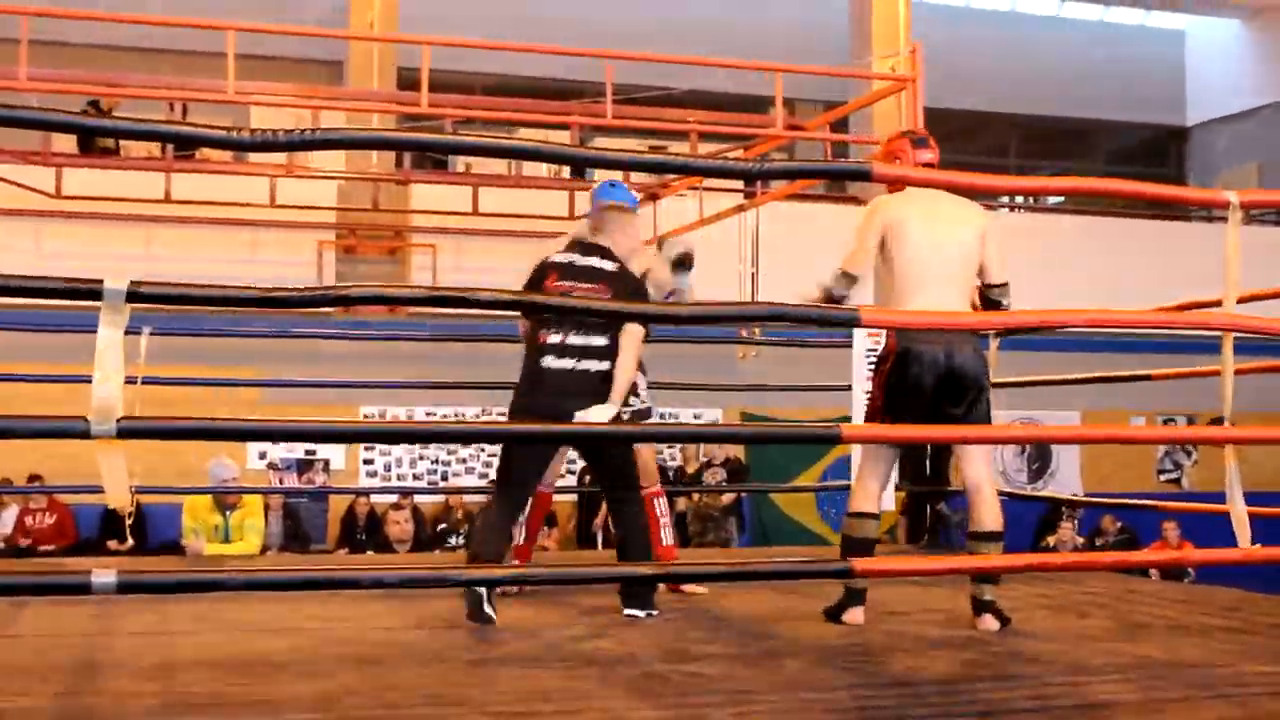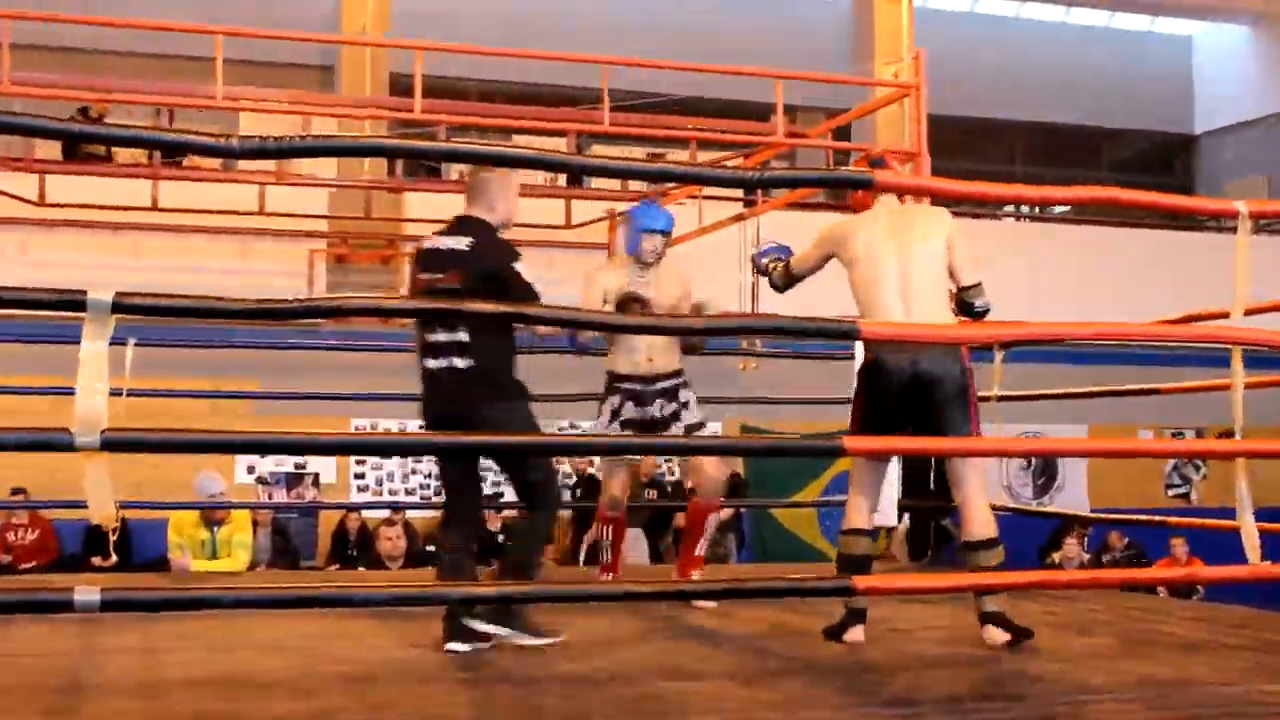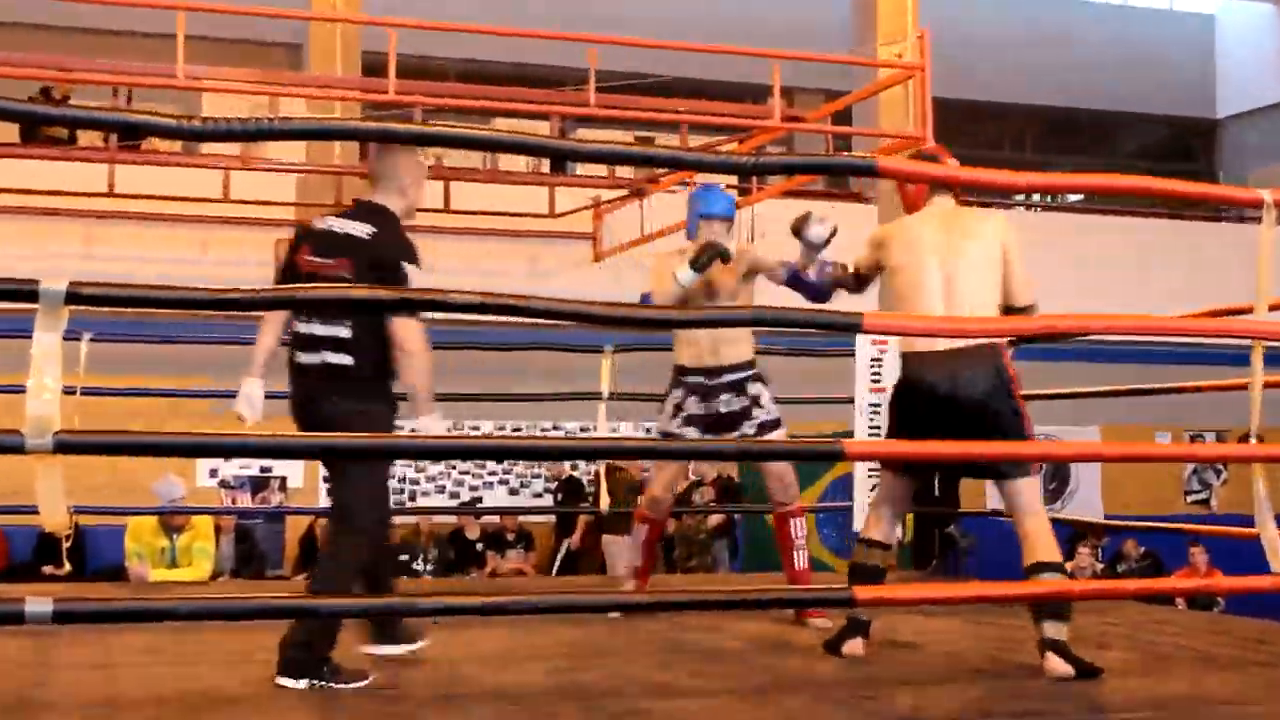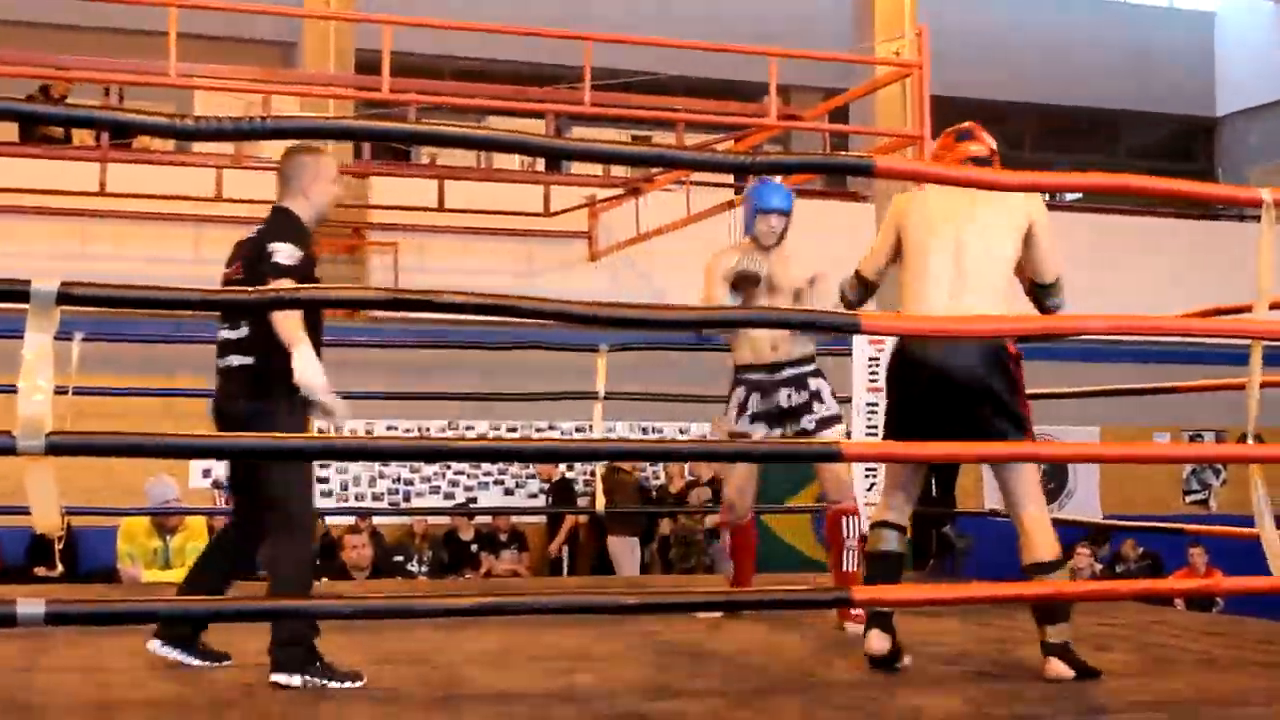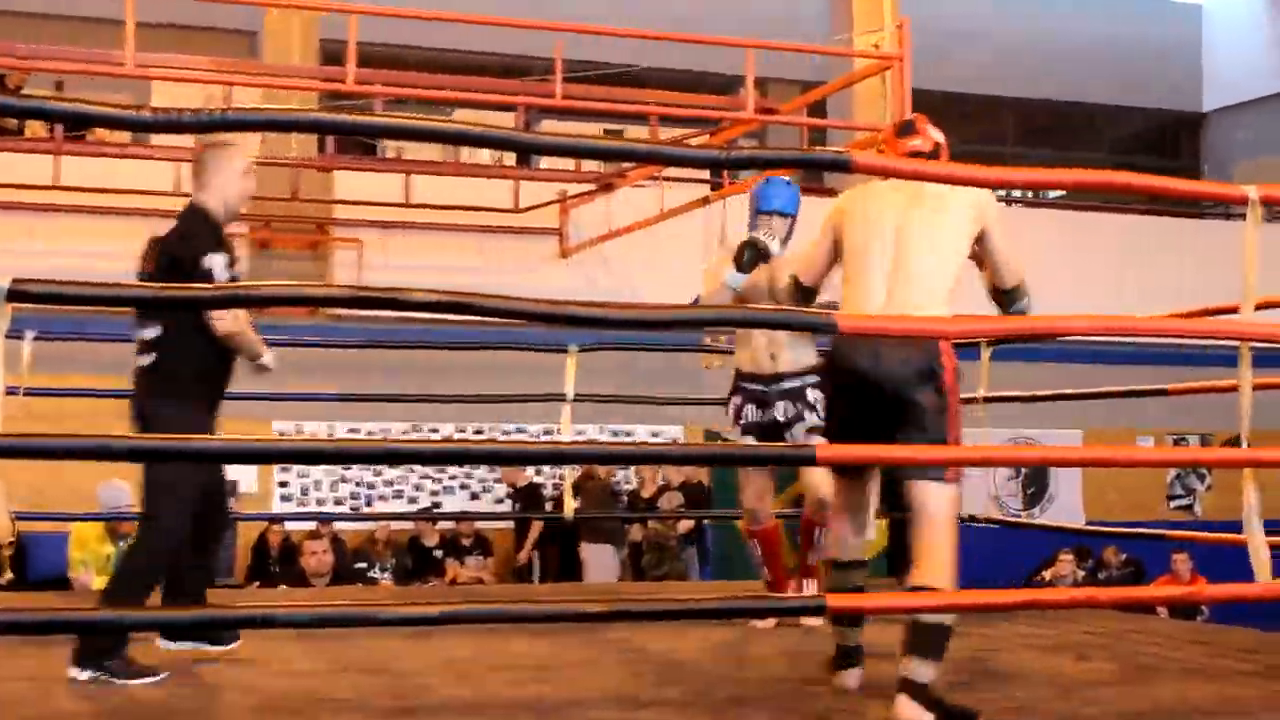
dt=0.4s
person 1, frame 1
left shoulder: (885, 209)
right shoulder: (971, 213)
left elbow: (844, 285)
right elbow: (998, 296)
left wrist: (820, 304)
left hip: (908, 350)
right hip: (965, 348)
left knee: (871, 475)
right knee: (978, 481)
left ankle: (854, 598)
right ankle: (986, 604)
person 1, frame 2
left shoulder: (845, 231)
right shoulder: (937, 219)
left elbow: (785, 276)
right elbow: (975, 302)
left wrist: (767, 265)
left hip: (885, 362)
right hip: (943, 359)
left knee: (863, 492)
right knee: (971, 492)
left ankle: (853, 617)
right ankle: (992, 616)
person 1, frame 3
left shoulder: (892, 236)
right shoulder: (995, 224)
left elbow: (853, 281)
right elbow: (1024, 313)
left wrist: (832, 272)
left hip: (922, 379)
right hip: (986, 375)
left knee: (886, 507)
right knee: (1031, 515)
left ankle: (855, 629)
right ankle: (1055, 646)
person 1, frame 4
left shoulder: (911, 200)
right shoulder: (1021, 201)
left elbow: (856, 290)
right elbow: (1050, 299)
left hip: (915, 353)
right hip: (983, 353)
left knee: (898, 490)
right knee: (1028, 504)
left ankle: (880, 628)
right ankle: (1057, 648)
person 1, frame 5
left shoulder: (854, 200)
right shoulder: (972, 199)
left elbow: (792, 289)
right elbow: (1016, 300)
left wrist: (757, 278)
left hip: (850, 355)
right hip: (919, 361)
left knee: (847, 506)
right knee: (935, 527)
left ankle: (847, 655)
person 2, frame 1
left shoulder: (546, 269)
right shoulder: (628, 283)
right elbow: (631, 343)
right wrist: (611, 406)
left hip: (536, 399)
right hip: (593, 400)
left knee: (506, 498)
right knee: (625, 499)
left ankle: (480, 583)
right ankle: (639, 596)
person 2, frame 2
left shoulder: (428, 251)
right shoulder: (494, 252)
left elbow: (418, 322)
left hip: (440, 399)
right hip: (492, 398)
left knee: (461, 512)
right knee: (542, 498)
left ankle: (462, 621)
right ankle: (500, 608)
person 2, frame 3
left shoulder: (314, 232)
right shoulder: (394, 243)
left elbow: (277, 308)
right elbow: (406, 333)
left wrist: (255, 379)
right wrist: (426, 409)
left hip: (310, 392)
right hip: (358, 400)
left knee: (361, 509)
right knee: (357, 524)
left ankle: (386, 626)
right ankle: (305, 659)
person 2, frame 4
left shoulder: (267, 241)
right shoulder: (283, 238)
right elbow: (279, 299)
left wrist: (312, 389)
right wrist: (303, 354)
left hip: (246, 399)
right hip: (265, 403)
left knee: (251, 519)
right knee: (293, 524)
left ankle: (177, 632)
right ankle: (295, 655)
person 2, frame 5
left shoulder: (180, 235)
right shoulder: (203, 237)
right elbow: (227, 323)
right wrist: (262, 353)
left hip: (180, 399)
right hip: (176, 402)
left knee: (209, 510)
right knee: (167, 525)
left ankle: (185, 622)
right ankle: (97, 651)
person 3, frame 1
left shoulder: (643, 259)
left elbow: (677, 305)
left wrist: (682, 273)
left knee: (647, 470)
right knee: (547, 469)
right ankle: (520, 560)
person 3, frame 2
left shoulder: (678, 278)
right shoulder: (604, 276)
left elbow: (691, 343)
right elbow: (579, 338)
right wrist: (619, 312)
left hip: (672, 389)
right hip: (624, 392)
left knee: (714, 480)
right knee: (615, 493)
left ankle: (689, 569)
right ankle: (609, 572)
person 3, frame 3
left shoulder: (745, 259)
right shoulder: (670, 264)
right elbow: (652, 311)
right wrist: (691, 268)
left hip: (744, 383)
right hip: (691, 390)
left knee: (786, 484)
right knee: (658, 492)
right ankle: (637, 582)
person 3, frame 4
right shoulder: (723, 264)
right wrist: (732, 293)
left hip: (806, 379)
right hip: (753, 385)
left knee: (839, 483)
right knee: (736, 496)
left ankle: (848, 599)
right ankle: (740, 588)
person 3, frame 5
right shoulder: (728, 261)
right wrist: (737, 273)
left hip: (805, 388)
right hip: (751, 392)
left knee: (823, 495)
right knee: (755, 506)
left ankle: (807, 579)
right ankle: (778, 587)
